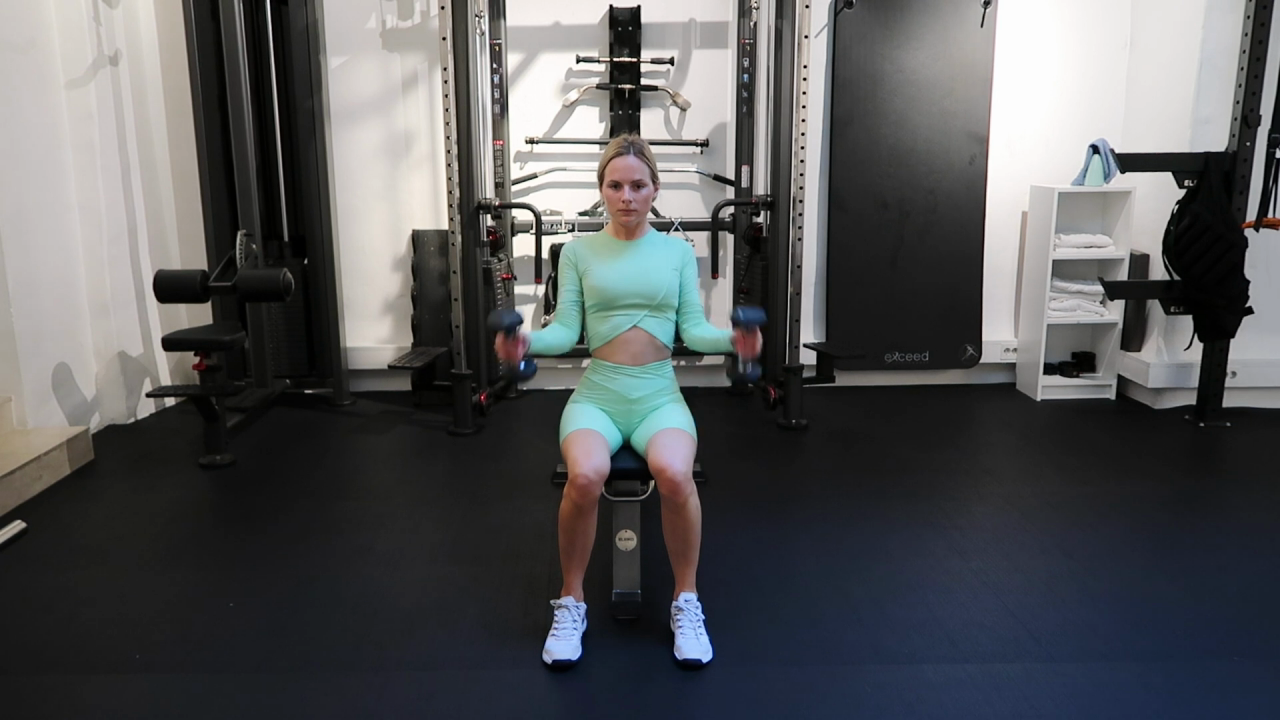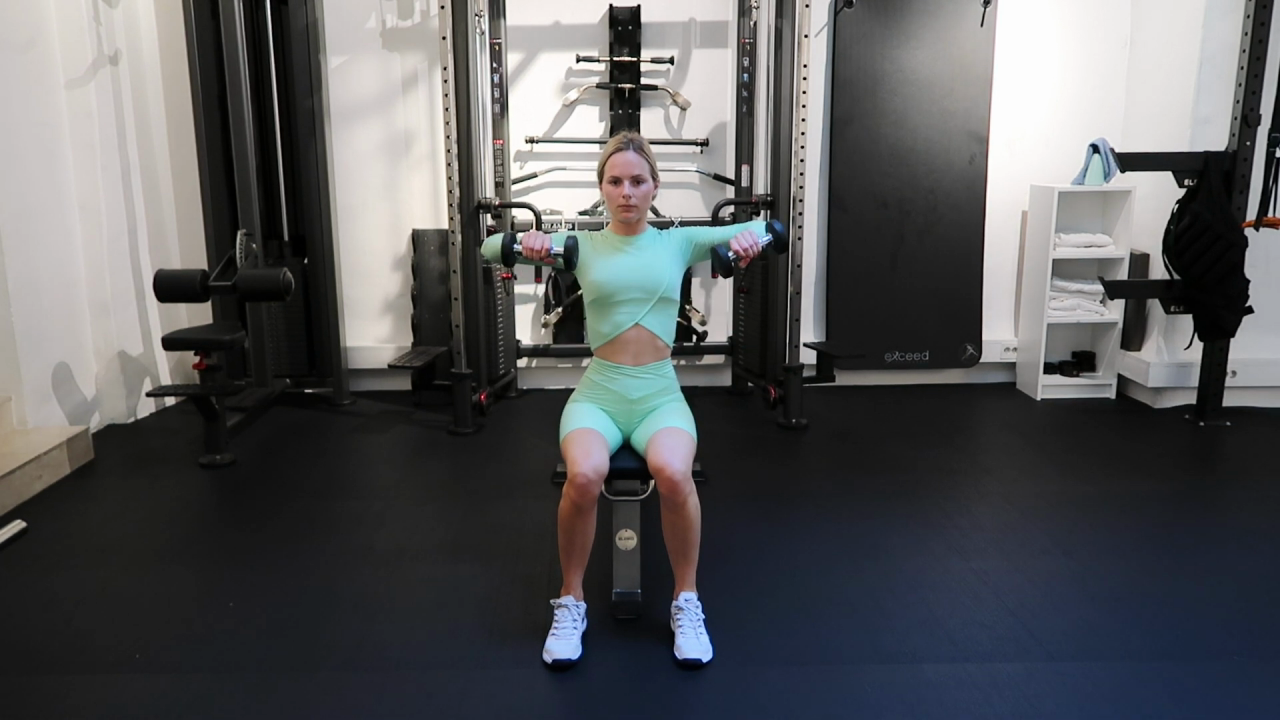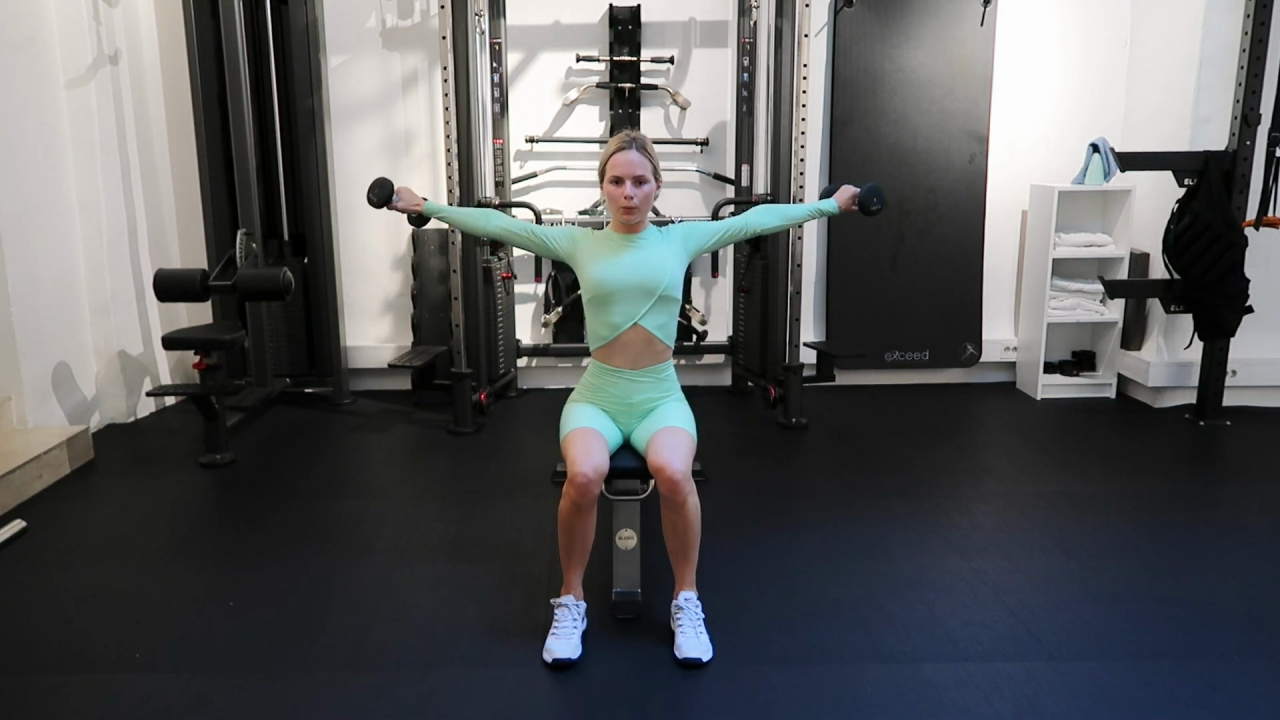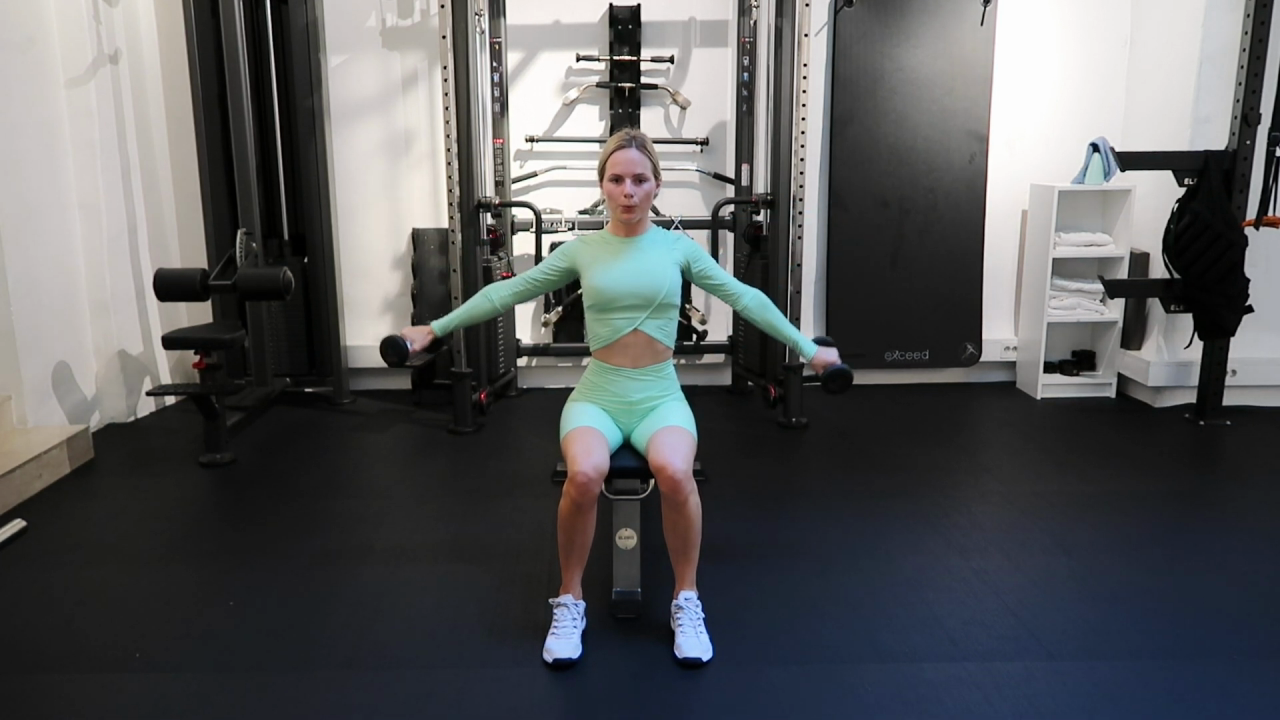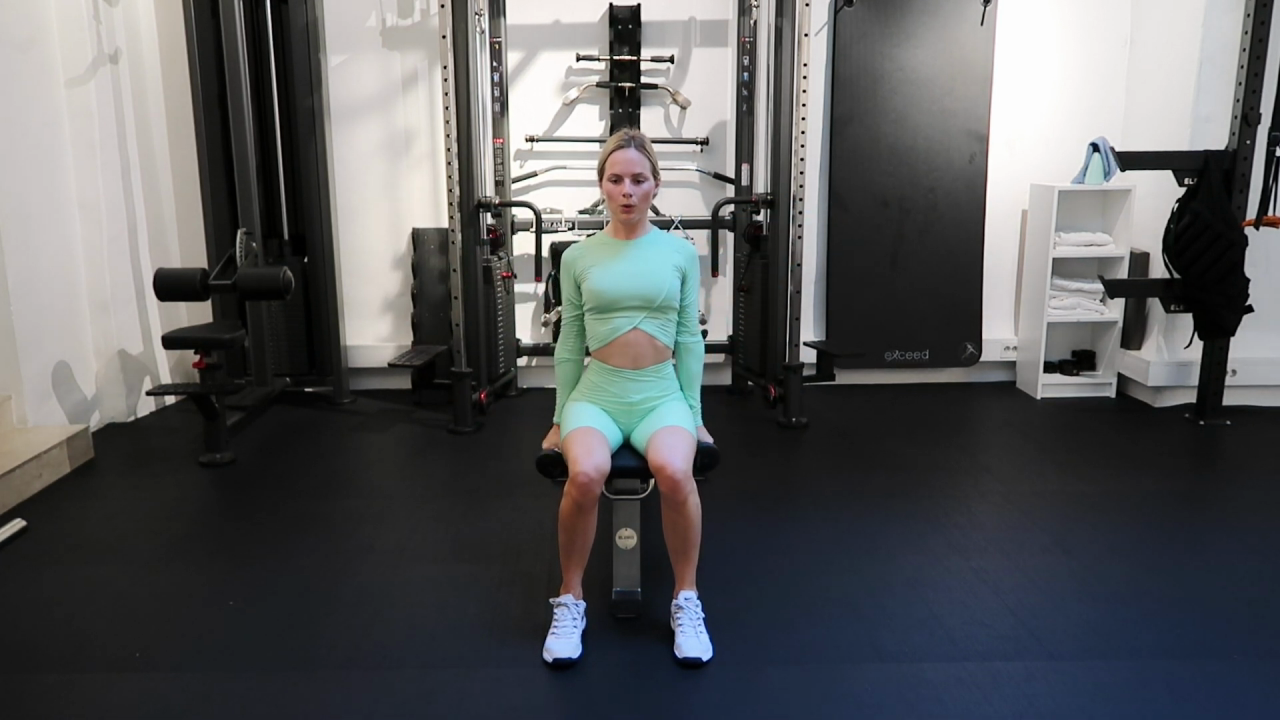
dt=1s
person 1, frame 1
left shoulder: (678, 251)
right shoulder: (577, 251)
left elbow: (693, 331)
right elbow: (566, 334)
left wrist: (731, 340)
right wrist: (527, 342)
left hip: (659, 393)
right hip: (596, 394)
left knee: (675, 475)
right knee: (585, 477)
left ankle: (686, 601)
right ankle: (570, 603)
person 1, frame 2
left shoulder: (679, 242)
right shoulder: (583, 245)
left elbow: (755, 231)
right elbow: (491, 249)
left wrist: (750, 235)
right wrist: (524, 241)
left hip: (661, 394)
right hip: (598, 393)
left knee: (673, 475)
right knee: (584, 476)
left ankle: (686, 601)
right ankle: (570, 603)
person 1, frame 3
left shoulder: (681, 239)
right shoulder: (579, 243)
left elbow: (757, 220)
right elbow: (499, 224)
left wrist: (830, 205)
right wrist: (426, 207)
left hip: (661, 396)
right hip: (597, 396)
left knee: (673, 474)
right knee: (584, 476)
left ankle: (686, 601)
right ankle: (570, 602)
person 1, frame 4
left shoulder: (679, 247)
right shoulder: (580, 250)
left elbow: (742, 297)
right elbow: (509, 291)
left wrist: (806, 349)
right wrist: (435, 329)
left hip: (660, 394)
right hip: (597, 394)
left knee: (674, 473)
right knee: (584, 475)
left ankle: (686, 601)
right ankle: (569, 602)
person 1, frame 5
left shoulder: (680, 253)
right shoulder: (578, 256)
left elbow: (689, 339)
right elbow: (570, 343)
left wrist: (696, 416)
right wrist: (557, 419)
left hip: (661, 395)
right hip: (595, 394)
left knee: (675, 474)
right knee: (585, 476)
left ankle: (687, 600)
right ankle: (569, 602)
